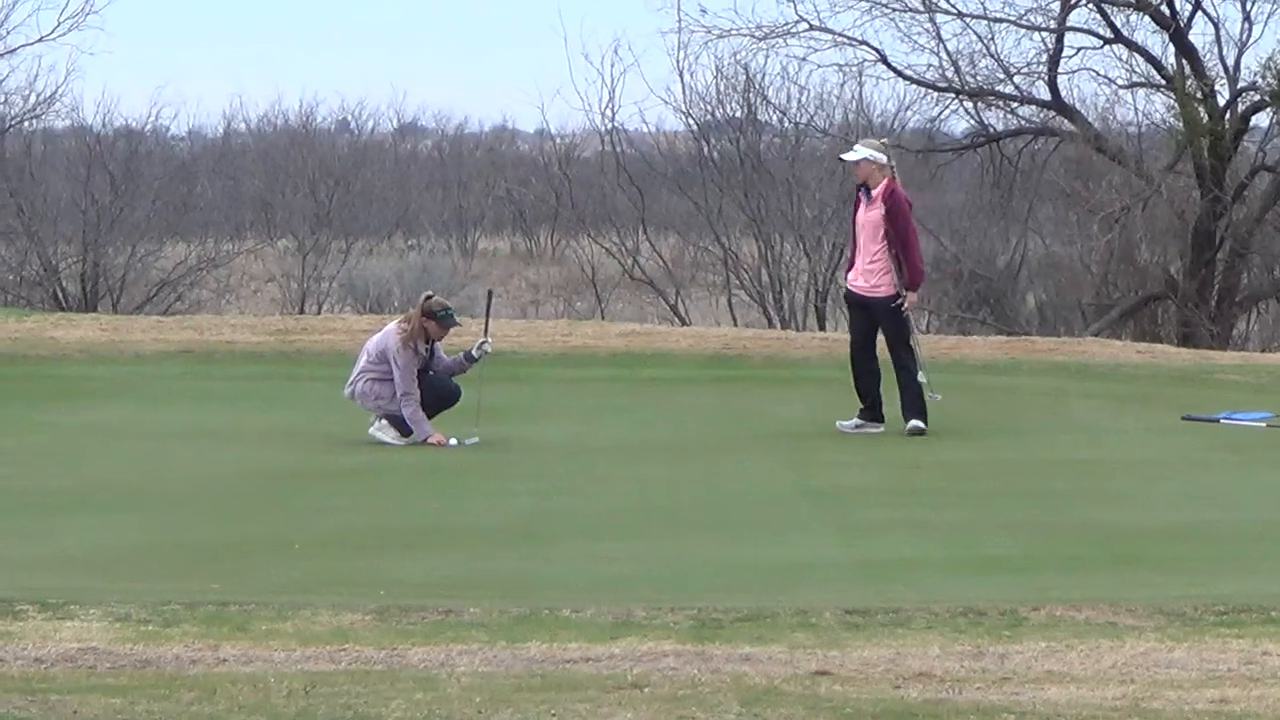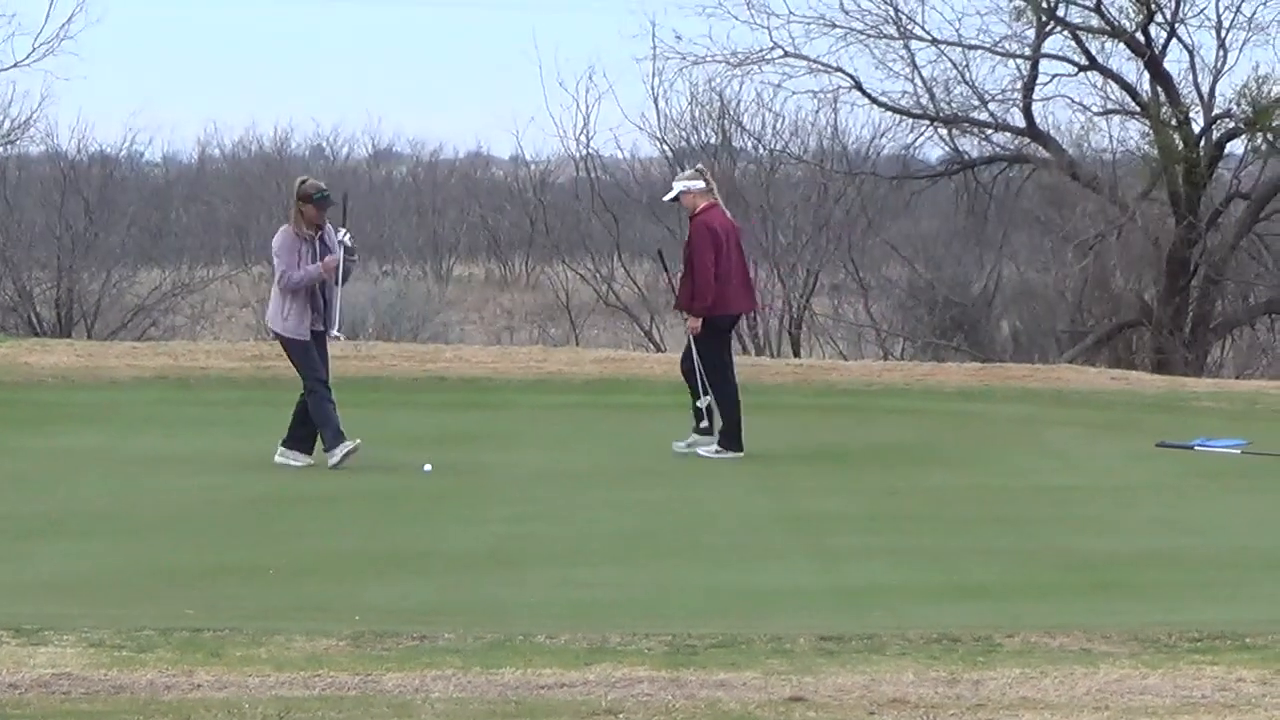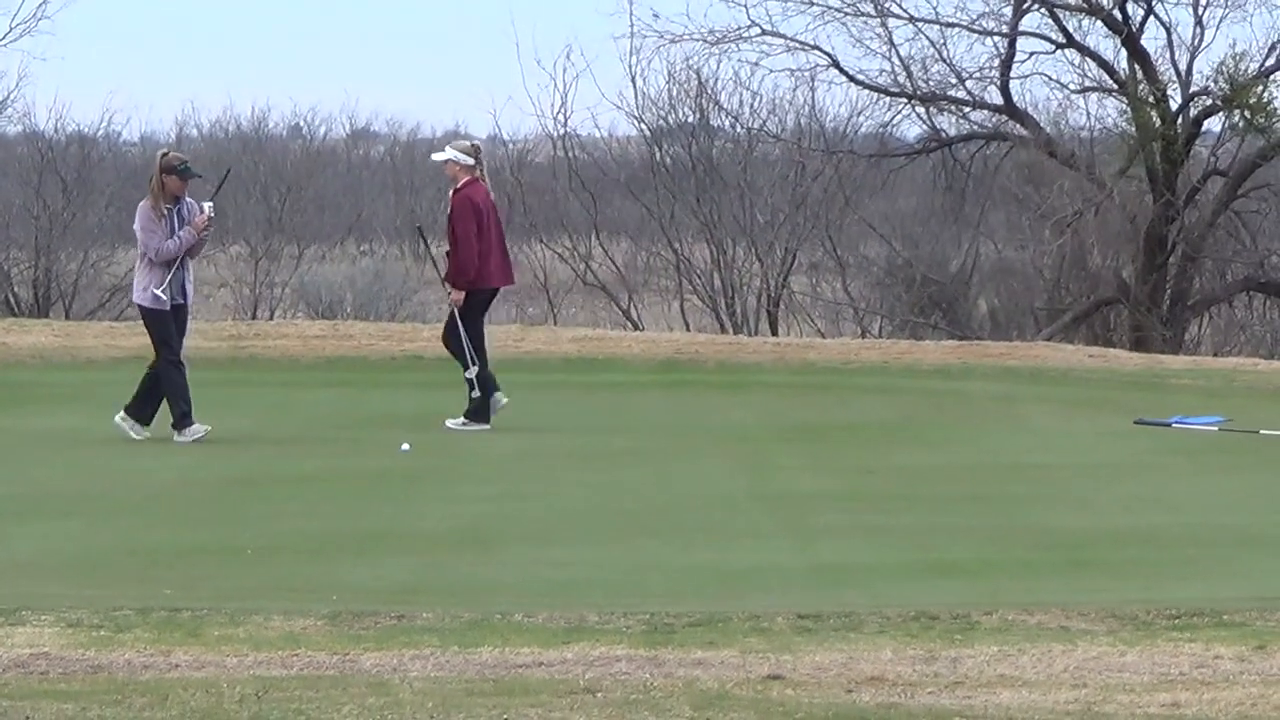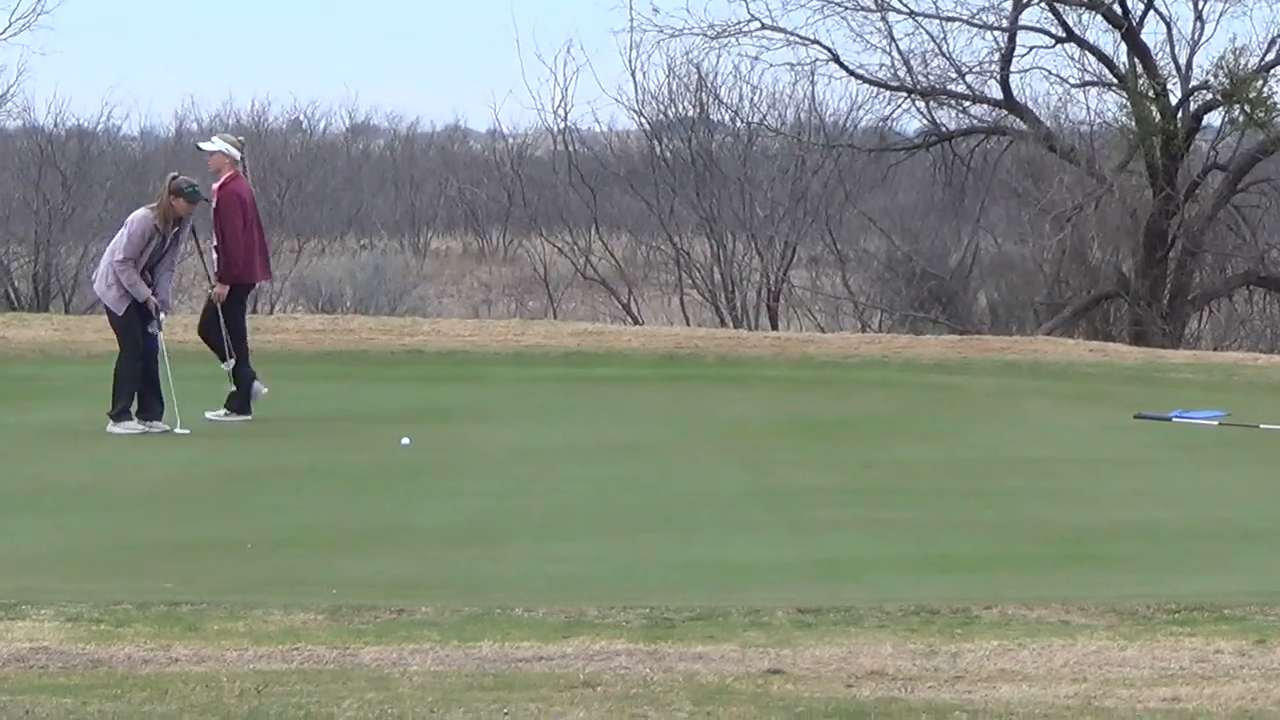
dt=1s
person 1, frame 1
left shoulder: (895, 199)
right shoulder: (862, 196)
left elbow: (910, 244)
left wrist: (912, 286)
right wrist: (849, 275)
left hip: (889, 290)
right hip: (860, 289)
left knee: (901, 351)
right knee: (860, 351)
left ankle: (917, 415)
right ankle: (871, 415)
person 1, frame 2
left shoulder: (703, 223)
right shoulder: (723, 217)
left elbow: (703, 272)
left wrist: (696, 312)
left hip: (716, 309)
right hip: (730, 305)
left knee: (716, 373)
right knee: (694, 366)
left ankle: (731, 443)
right ankle: (705, 431)
person 1, frame 3
left shoulder: (464, 197)
right shoulder: (480, 192)
left elbow: (467, 245)
left wrist: (460, 285)
left hip: (475, 282)
right hip: (488, 277)
left knee: (467, 344)
right knee: (456, 339)
left ankle: (479, 415)
right ankle: (490, 393)
person 1, frame 4
left shoulder: (229, 191)
right shoulder: (235, 187)
left elbow: (232, 240)
left wrist: (224, 280)
left hip: (235, 276)
right hip: (241, 274)
left knee: (228, 337)
right knee: (210, 330)
left ankle: (239, 406)
right ankle: (248, 384)
person 2, frame 1
right shoulder: (401, 342)
left elbow: (441, 366)
right elbow: (408, 396)
left wrist: (471, 356)
right wrist: (427, 433)
left hip: (391, 381)
right hip: (371, 389)
left knee: (450, 391)
right knee: (445, 391)
left ankle: (390, 418)
right ankle: (389, 425)
person 2, frame 2
left shoulder: (328, 233)
right shoulder: (287, 236)
left elbow: (339, 279)
right elbow: (287, 279)
left wrist: (347, 255)
right wrist: (319, 270)
left hip: (318, 321)
right hip: (291, 321)
left knee: (316, 383)
right knee: (317, 381)
left ankle: (292, 448)
right ankle: (335, 445)
person 2, frame 3
left shoulder: (189, 207)
right shoulder: (148, 209)
left elbow: (192, 251)
right elbow: (158, 252)
left wrist: (203, 233)
right wrist: (191, 232)
left hip: (179, 293)
right hip: (153, 294)
left knee: (165, 357)
right knee: (170, 358)
left ankle: (133, 415)
right ankle: (184, 424)
person 2, frame 4
left shoulder: (181, 225)
right shoulder: (142, 220)
left elbow: (166, 267)
right elbow: (122, 262)
left wrist: (161, 303)
right wrist: (146, 295)
left hip: (142, 288)
right hip: (117, 285)
left knee: (149, 348)
right knee: (132, 347)
left ankle: (149, 415)
right ankle: (120, 417)
